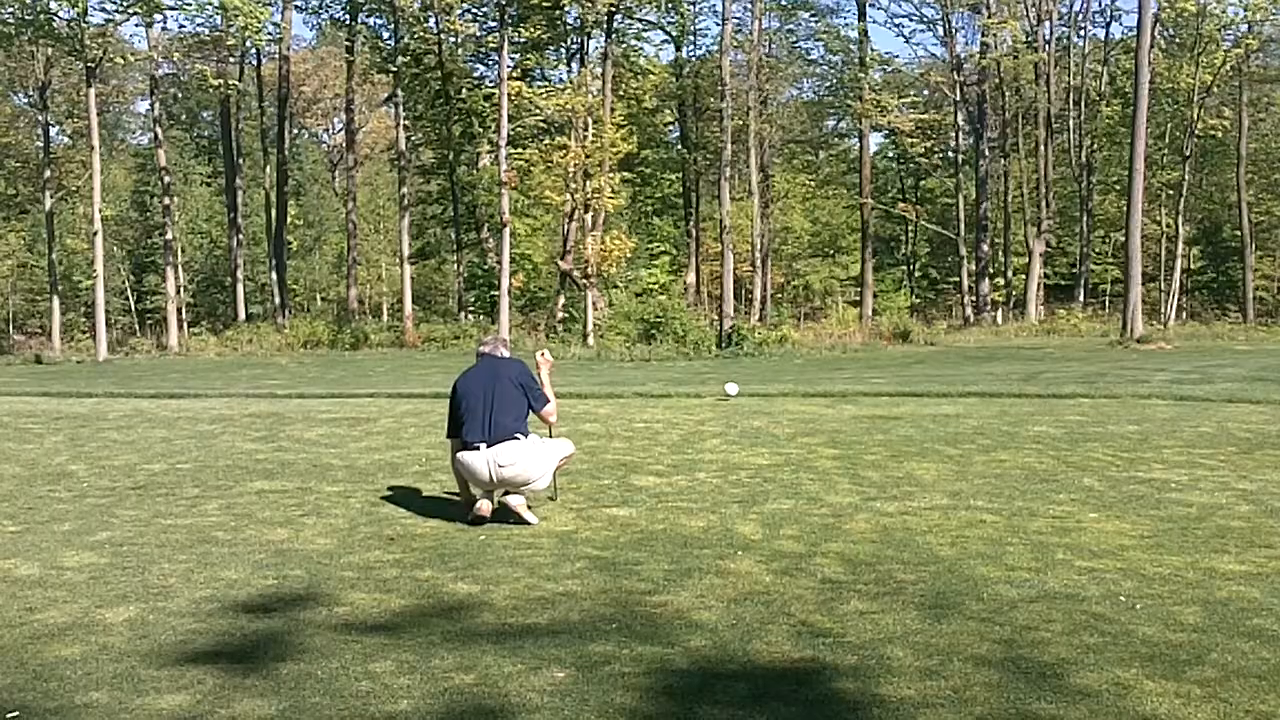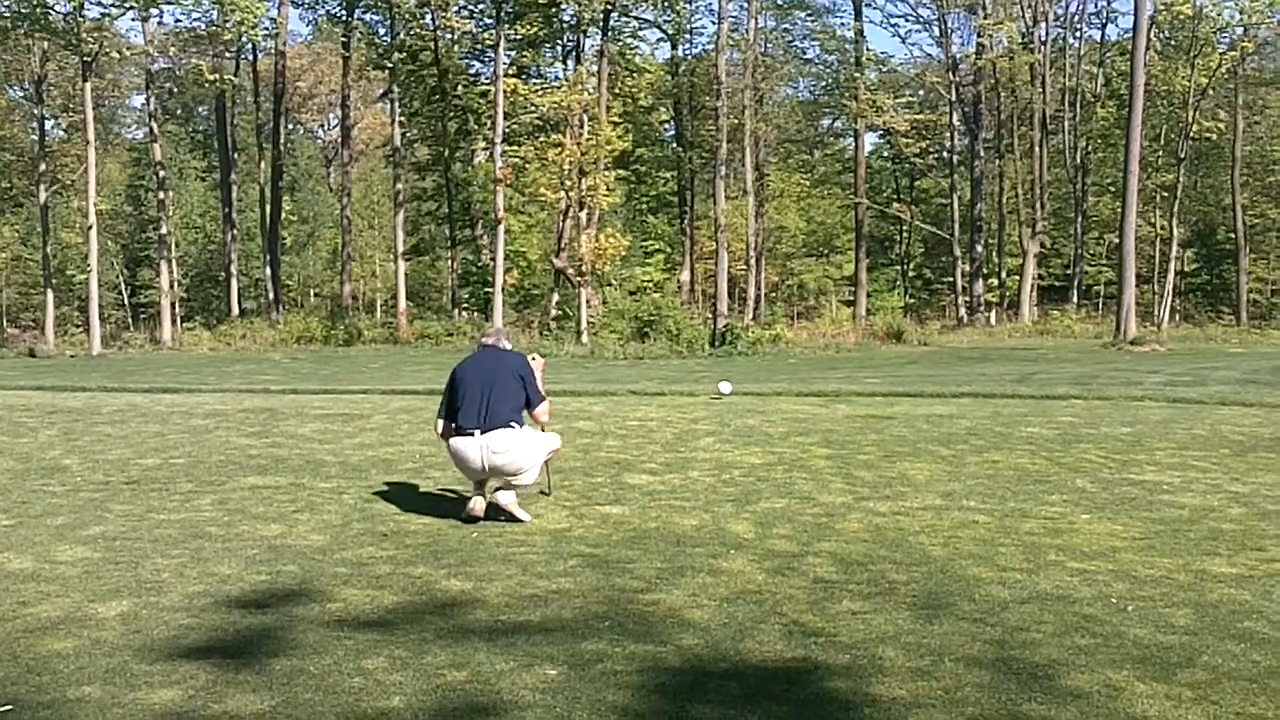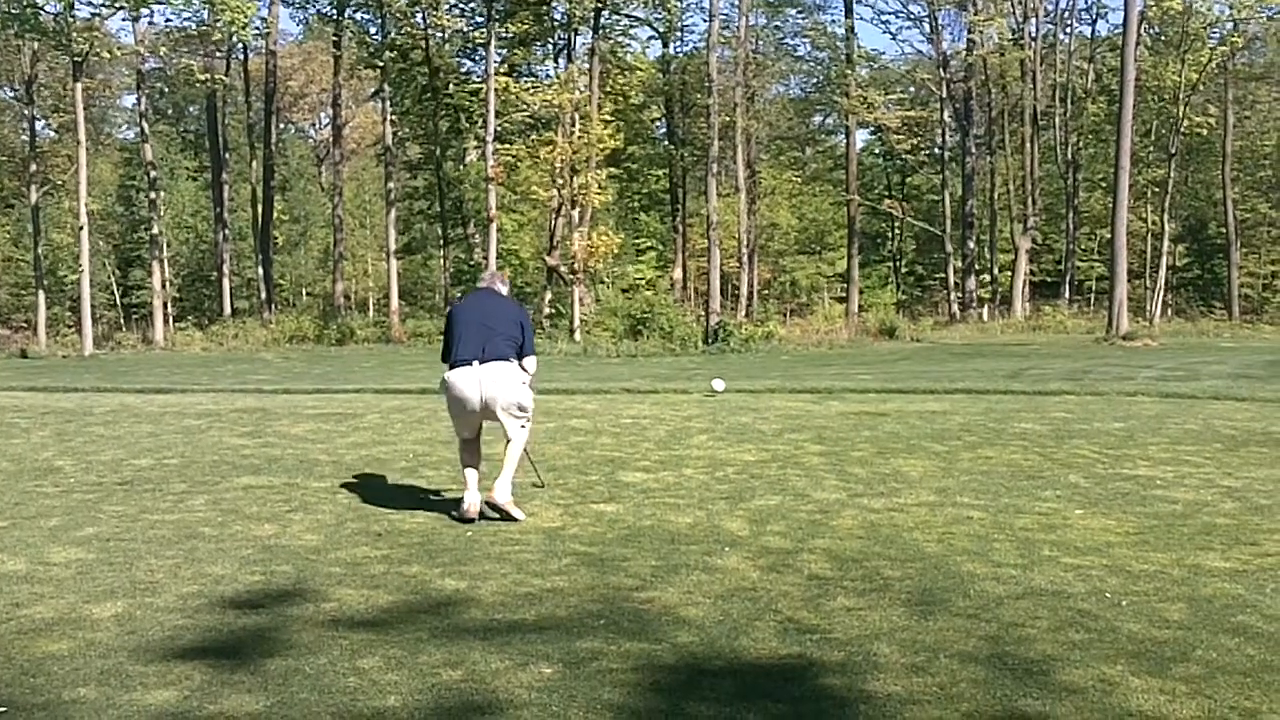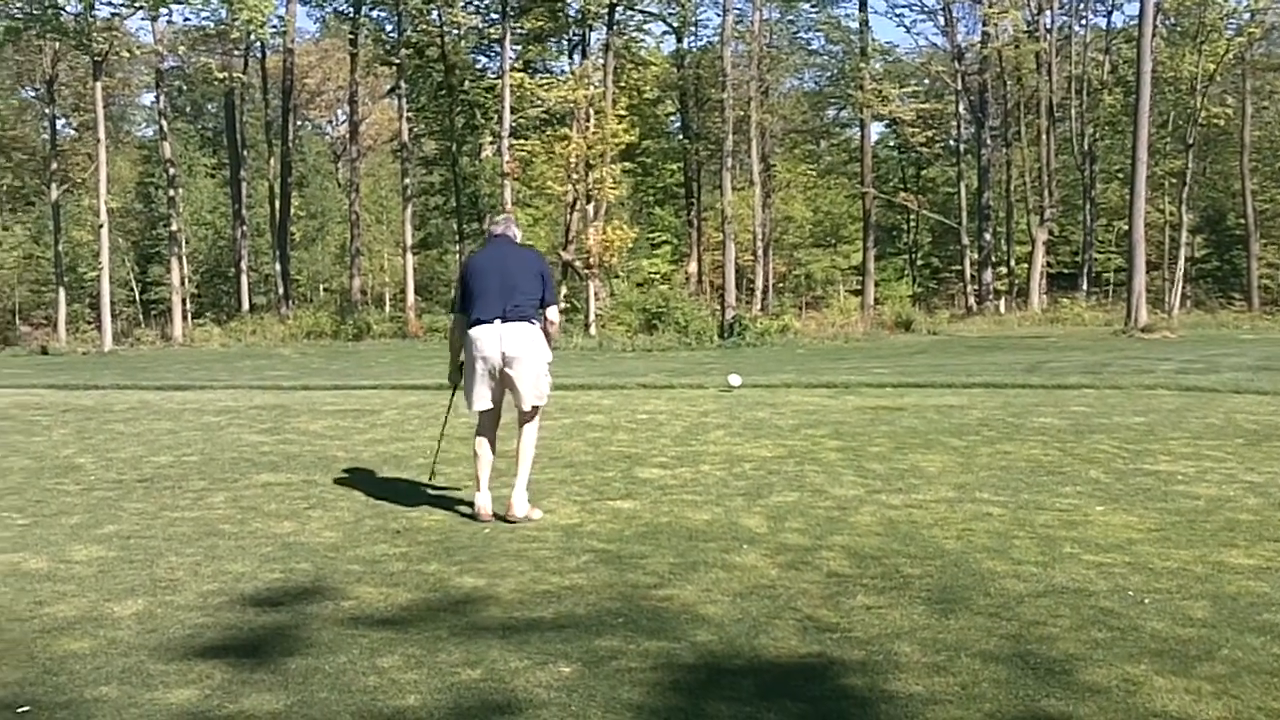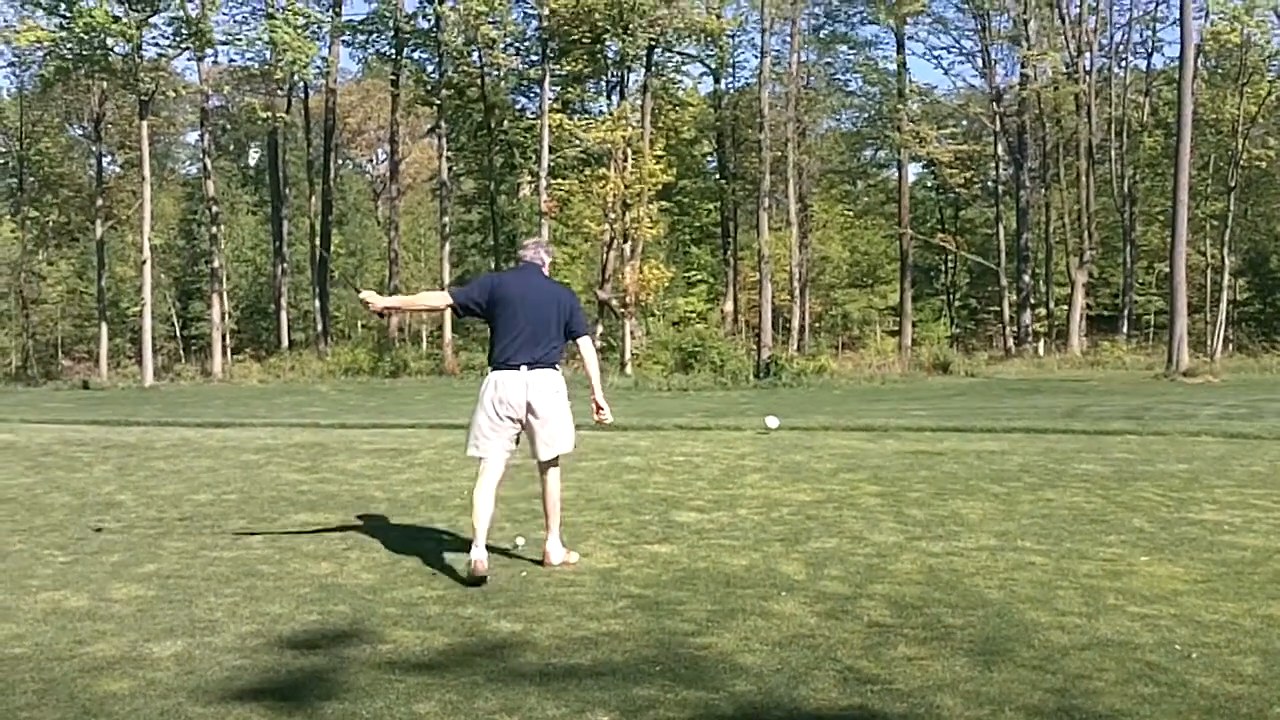
dt=0.5s
person 1, frame 1
left shoulder: (462, 380)
right shoulder: (516, 367)
left elbow: (456, 447)
right elbow: (550, 417)
left wrist: (465, 494)
right wrist: (544, 373)
left hip: (474, 467)
right hip: (514, 460)
right knee: (566, 447)
left ankle: (484, 499)
right ankle: (516, 494)
person 1, frame 2
left shoulder: (463, 366)
right shoulder: (517, 361)
left elbow: (441, 428)
right elbow: (542, 416)
right wrist: (538, 376)
left hip: (466, 452)
right hip: (506, 448)
right knee: (553, 441)
left ankle: (477, 498)
right ankle: (507, 493)
person 1, frame 3
left shoulder: (457, 308)
right shoulder: (516, 309)
right elbow: (529, 367)
right wrist: (519, 394)
left hip: (460, 380)
right hip: (502, 377)
left knee: (468, 434)
right knee: (521, 423)
left ankle: (471, 498)
right ankle: (502, 490)
person 1, frame 4
left shoulder: (473, 260)
right shoulder: (534, 259)
left elbow: (458, 323)
right elbow: (553, 317)
left wrist: (455, 363)
right wrist: (546, 350)
left hip: (483, 338)
right hip: (526, 337)
left knee: (487, 421)
right knee: (529, 419)
left ankle: (482, 501)
right ankle: (519, 499)
person 1, frame 5
left shoulder: (496, 282)
right shoulder: (563, 294)
left elbow: (440, 300)
right elbow: (585, 345)
left wrist: (387, 302)
right wrist: (597, 392)
left hip: (503, 384)
right hip: (546, 384)
left knee: (489, 473)
right knee: (550, 467)
left ankle: (478, 550)
right ankle: (553, 546)
